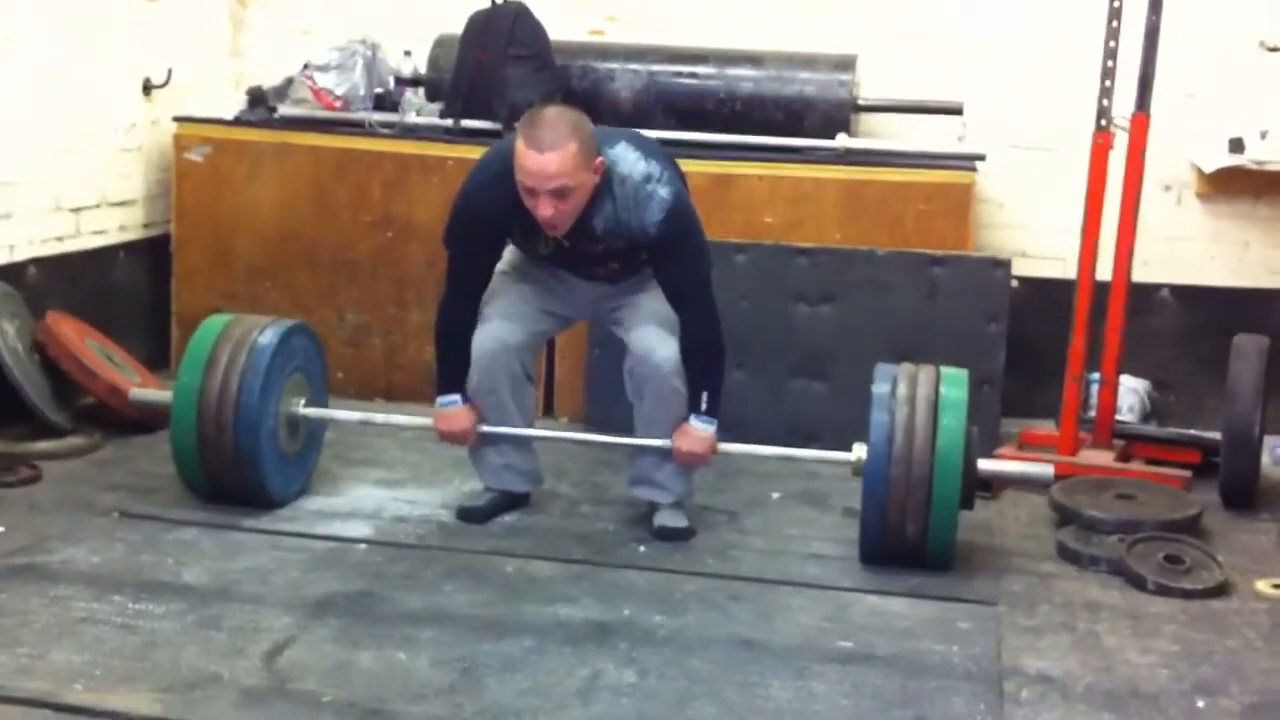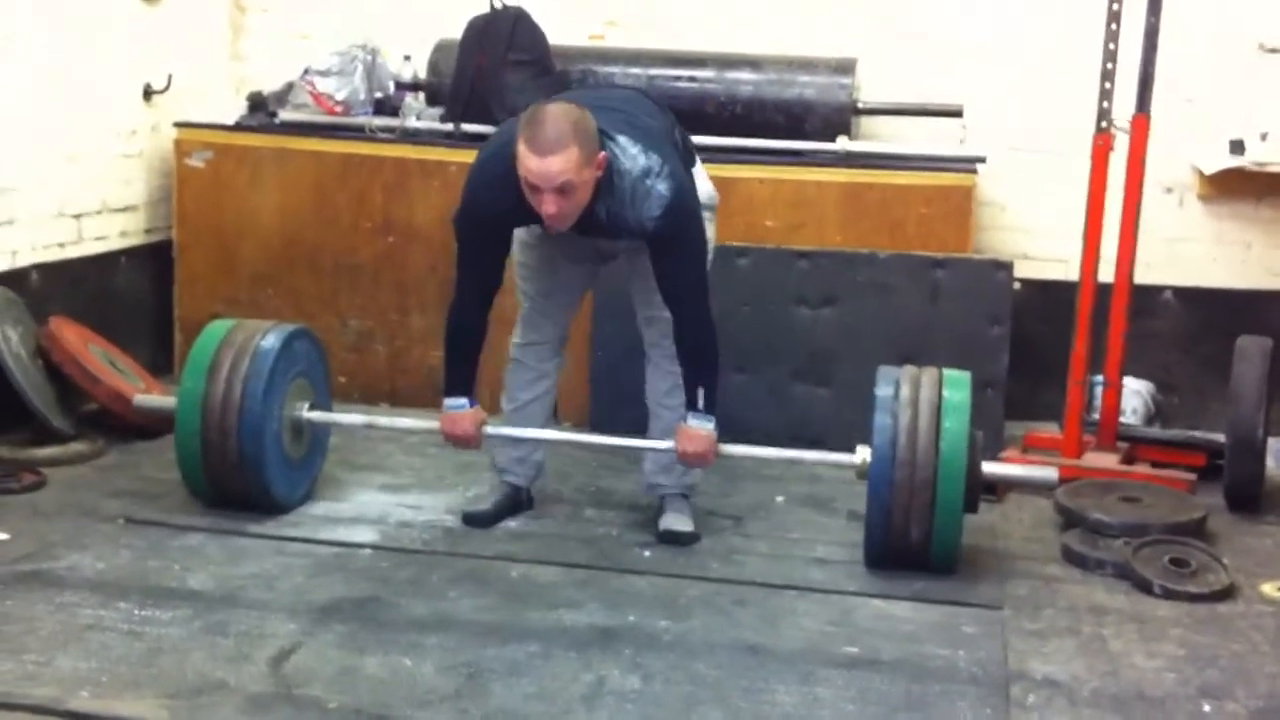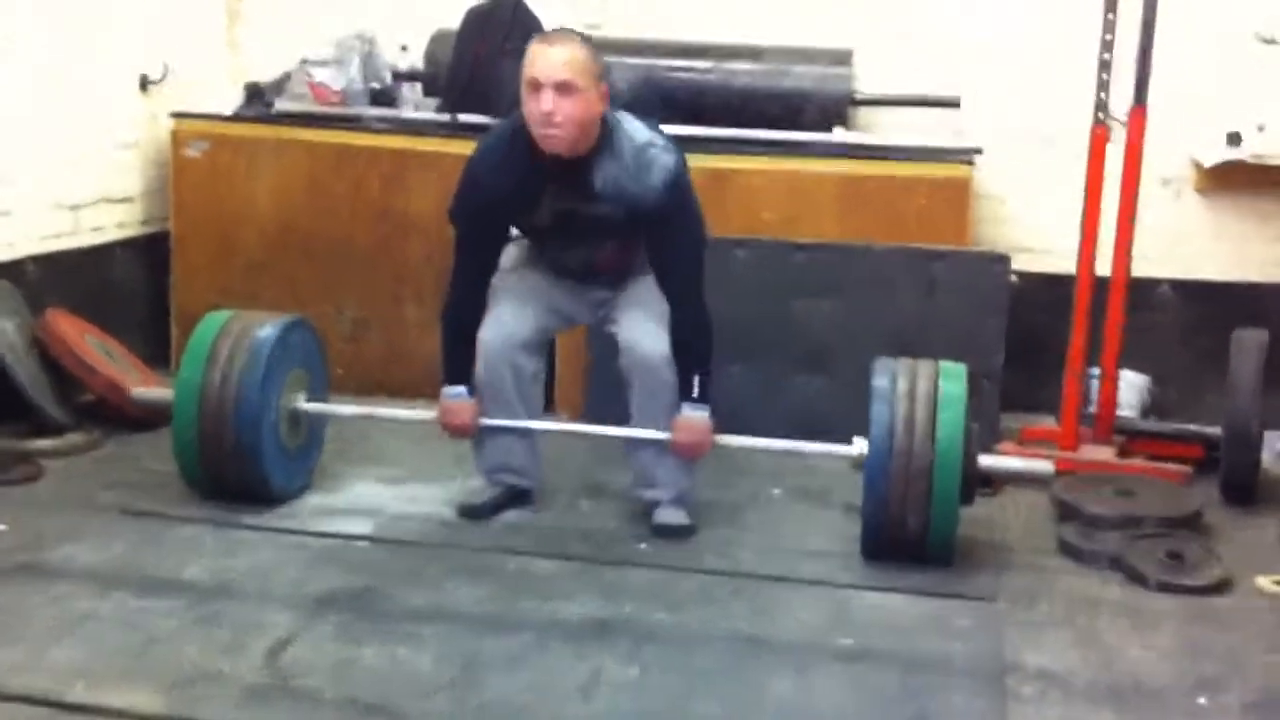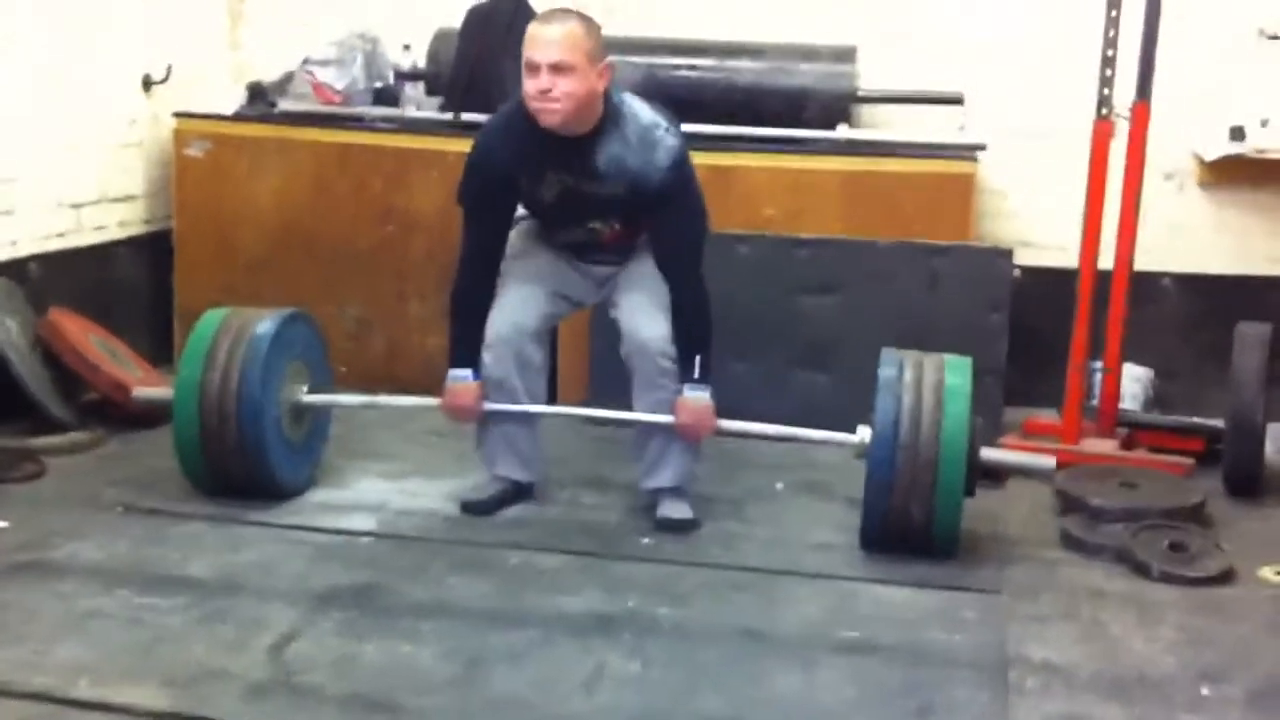
dt=0.4s
person 1, frame 1
left shoulder: (654, 195)
right shoulder: (491, 183)
left elbow: (696, 308)
right elbow: (463, 293)
left wrist: (701, 418)
right wrist: (451, 396)
left hip: (642, 276)
right hip: (542, 267)
left knee: (661, 360)
right knee: (493, 346)
left ankle: (663, 494)
right ankle: (506, 481)
person 1, frame 2
left shoulder: (659, 188)
right shoulder: (495, 174)
left elbow: (690, 307)
right elbow: (474, 293)
left wrist: (701, 416)
right wrist: (458, 398)
left hip: (652, 219)
left knee: (667, 331)
right knee: (537, 328)
left ankle: (672, 490)
right ankle: (515, 480)
person 1, frame 3
left shoulder: (650, 164)
right shoulder: (496, 160)
left elbow: (685, 289)
right elbow: (471, 274)
left wrist: (694, 404)
right wrist: (457, 388)
left hip: (639, 274)
right hip: (545, 267)
left knee: (652, 352)
right knee: (498, 342)
left ankle: (665, 493)
right ankle: (509, 479)
person 1, frame 4
left shoulder: (653, 144)
right shoulder: (501, 140)
left elbow: (685, 269)
right elbow: (479, 257)
left wrist: (696, 384)
right wrist: (462, 369)
left hip: (641, 252)
right hip: (549, 245)
left knee: (654, 341)
right knee: (505, 332)
left ankle: (668, 487)
right ankle: (512, 474)
